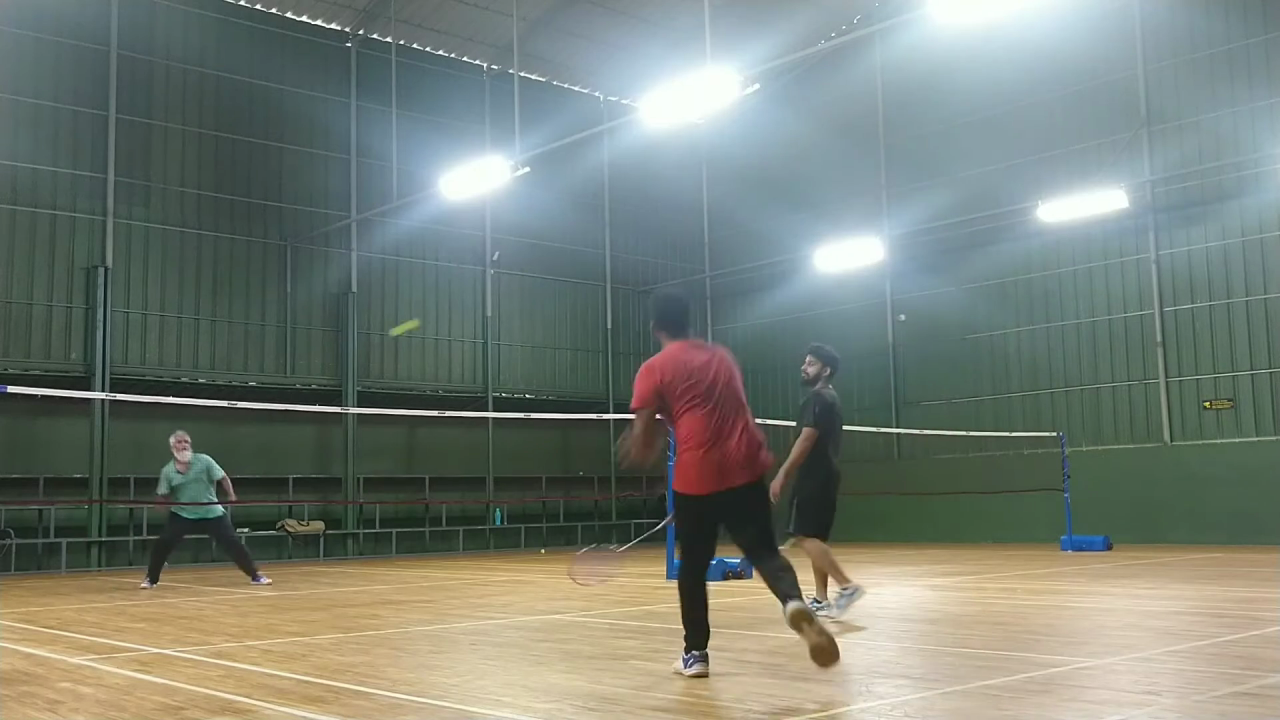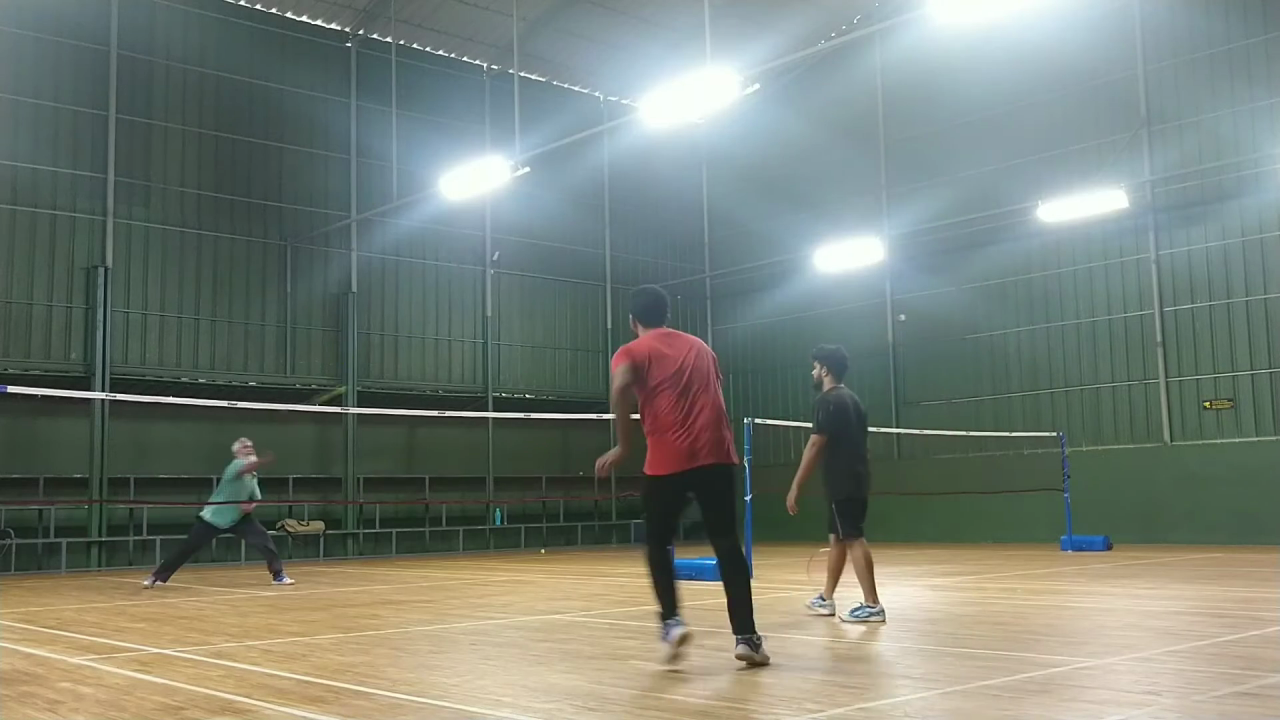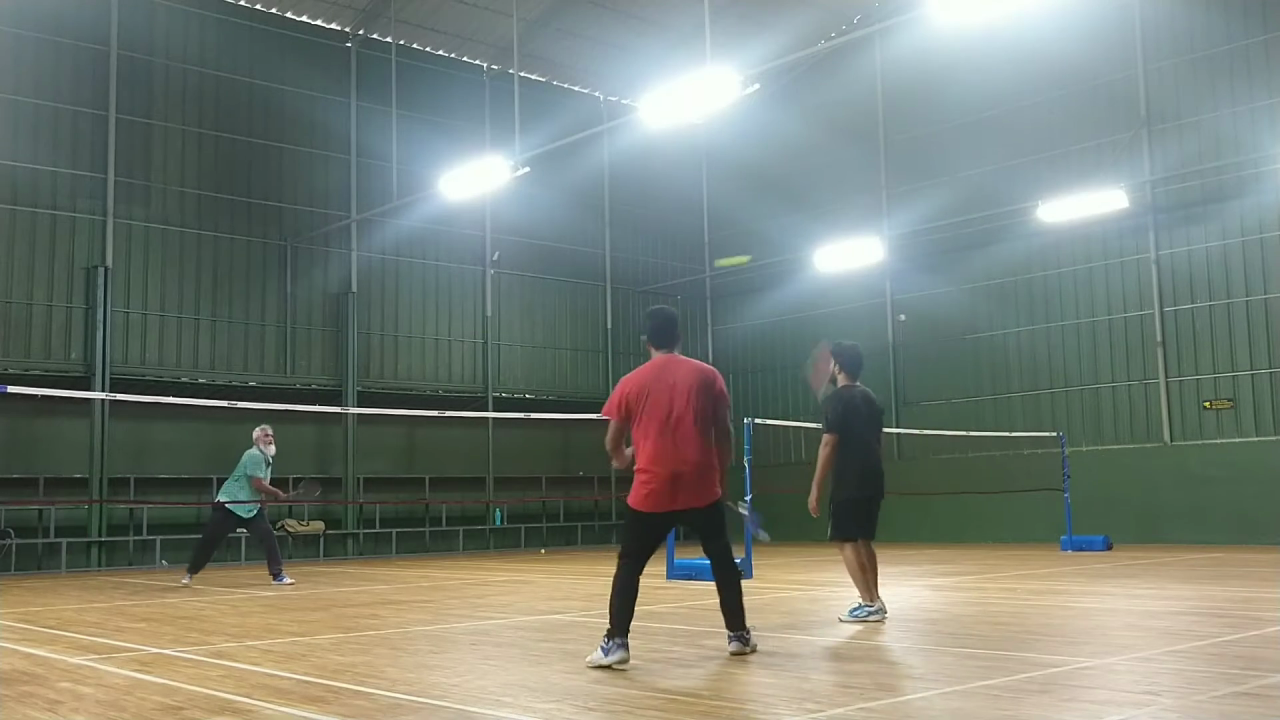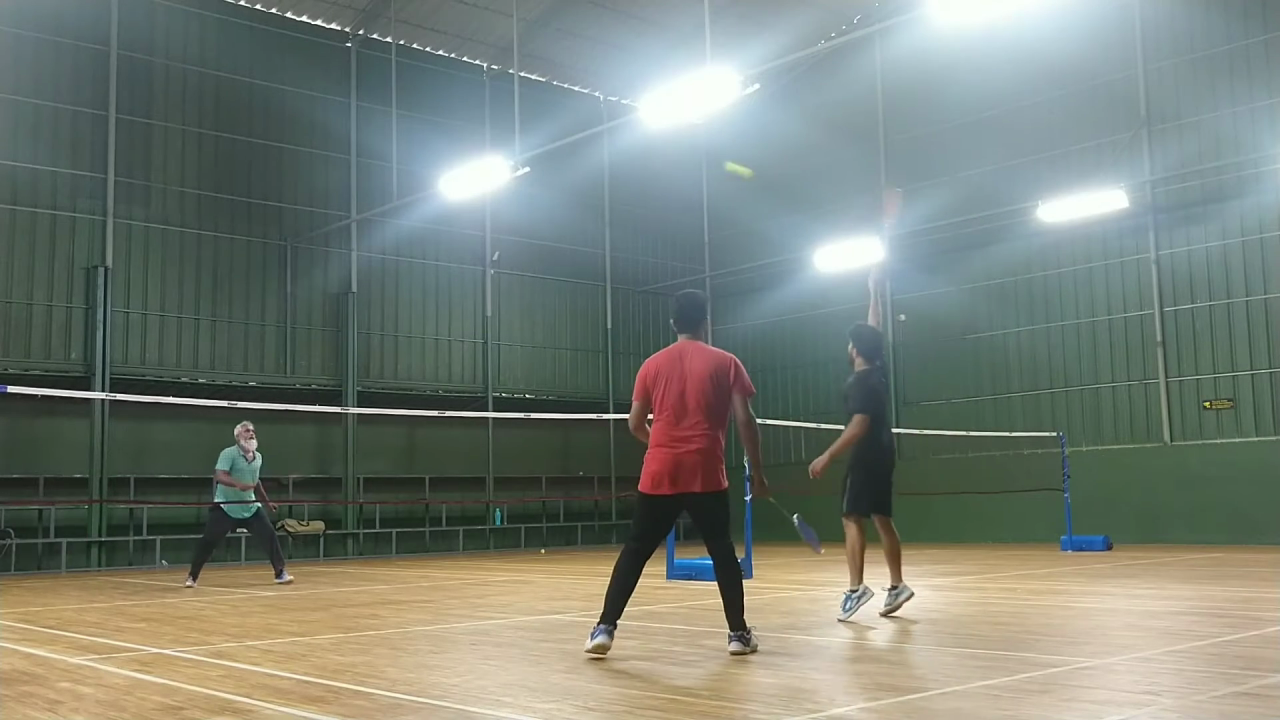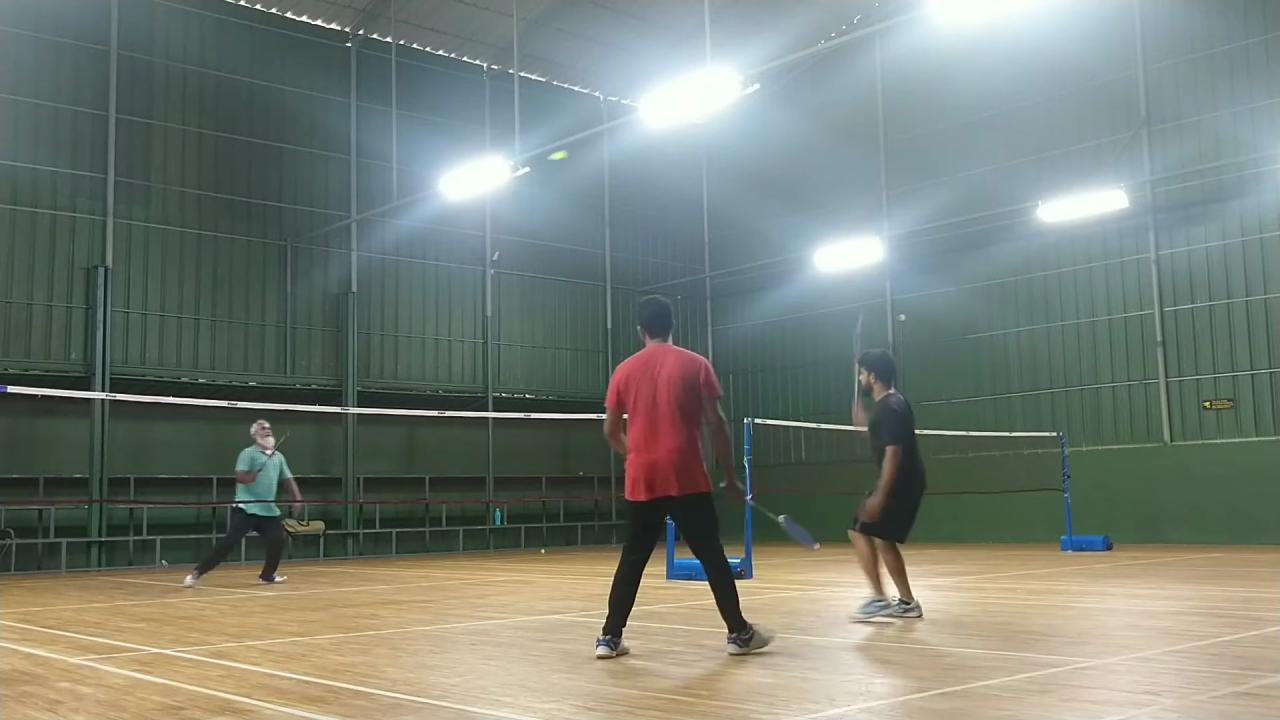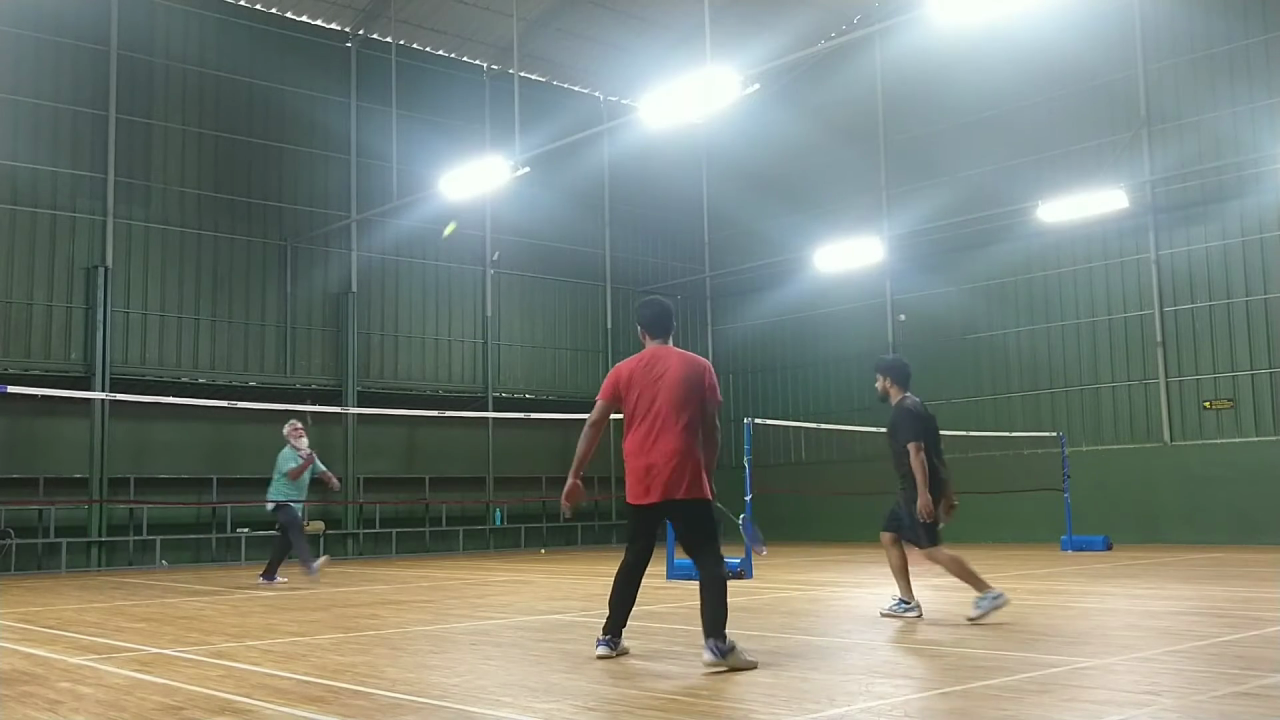
dt=0.3s
person 1, frame 1
left shoulder: (653, 370)
right shoulder: (723, 356)
left elbow: (642, 435)
left wrist: (637, 454)
left hip: (697, 476)
right hip: (748, 468)
left knee: (693, 564)
right knee: (764, 552)
left ankle: (695, 653)
right ankle: (796, 604)
person 1, frame 2
left shoulder: (631, 353)
right shoulder: (700, 346)
left elbow: (621, 386)
left wrist: (622, 446)
left hip: (669, 458)
right hip: (717, 453)
left knee: (658, 543)
right knee: (728, 546)
left ankle: (673, 622)
right ankle: (746, 639)
person 1, frame 3
left shoulder: (631, 383)
right shoulder: (708, 375)
left elbow: (612, 444)
right elbow: (723, 435)
left wrist: (624, 458)
right wrist: (719, 474)
left hip: (651, 491)
right hip: (701, 488)
left knee: (629, 563)
right knee: (722, 557)
left ankle: (616, 644)
right ankle: (738, 634)
person 1, frame 4
left shoulder: (652, 365)
right shoulder: (726, 363)
left elbow: (635, 424)
right elbow: (744, 420)
right wrist: (757, 471)
left hip: (658, 475)
right hip: (706, 475)
left knee: (635, 551)
right knee: (723, 553)
left ankle: (604, 628)
right ankle: (739, 634)
person 1, frame 5
left shoulder: (625, 371)
right shoulder: (696, 365)
left elbow: (611, 430)
right elbow: (716, 423)
right wrist: (728, 471)
left hip: (641, 480)
right hip: (686, 477)
left knee: (632, 558)
right knee: (711, 554)
left ankle: (610, 637)
right ankle: (738, 633)
person 1, frame 6
left shoulder: (624, 371)
right shoulder: (699, 367)
left elbow: (595, 424)
right elbow: (710, 429)
left wrist: (574, 476)
right wrist: (707, 475)
left hip: (641, 484)
right hip: (685, 482)
left knee: (634, 560)
right knee: (710, 561)
left ankle: (609, 638)
right ankle: (717, 644)
person 2, frame 1
left shoulder: (817, 398)
right shoulder: (830, 398)
left elbow: (806, 440)
left wrist: (781, 475)
left hip: (813, 479)
right hip: (825, 478)
left knee: (805, 537)
right knee: (814, 536)
left ankle: (847, 587)
right ankle: (821, 599)
person 2, frame 2
left shoulder: (827, 400)
right shoulder: (852, 400)
left elbow: (815, 447)
left wrist: (795, 486)
left hip: (842, 482)
right hip: (856, 479)
left knee: (853, 540)
right knee: (838, 538)
left ankle: (872, 606)
right ankle: (826, 599)
person 2, frame 3
left shoulder: (836, 400)
right shoulder: (869, 399)
left elbow: (829, 445)
left wrist: (815, 487)
left hip: (849, 483)
right hip: (873, 480)
left knee: (846, 541)
right knee: (863, 540)
left ankle: (869, 602)
right ankle: (873, 599)
person 2, frame 4
left shoulder: (860, 383)
right shoulder: (878, 371)
left elbow: (859, 426)
right elbow: (874, 329)
left wrist: (826, 457)
right wrist: (874, 292)
left hip: (865, 461)
right hip: (883, 457)
left knee: (852, 520)
right knee: (883, 521)
left ankle: (856, 589)
right ankle: (897, 585)
person 2, frame 5
left shoulder: (889, 408)
right shoulder: (889, 404)
left elbow: (894, 453)
left wrist: (879, 495)
left hip: (898, 487)
right hip: (901, 486)
left knee: (860, 533)
right knee: (885, 541)
left ankle: (879, 598)
right ankle: (907, 601)
person 2, frame 6
left shoulder: (904, 410)
right shoulder: (911, 407)
left elbow: (916, 452)
right elbow: (934, 454)
left wrist: (923, 493)
right wrist: (946, 495)
left hip: (920, 490)
right hip: (915, 490)
left knee: (933, 550)
right knee: (888, 537)
left ankle: (989, 593)
right ankle: (907, 601)
